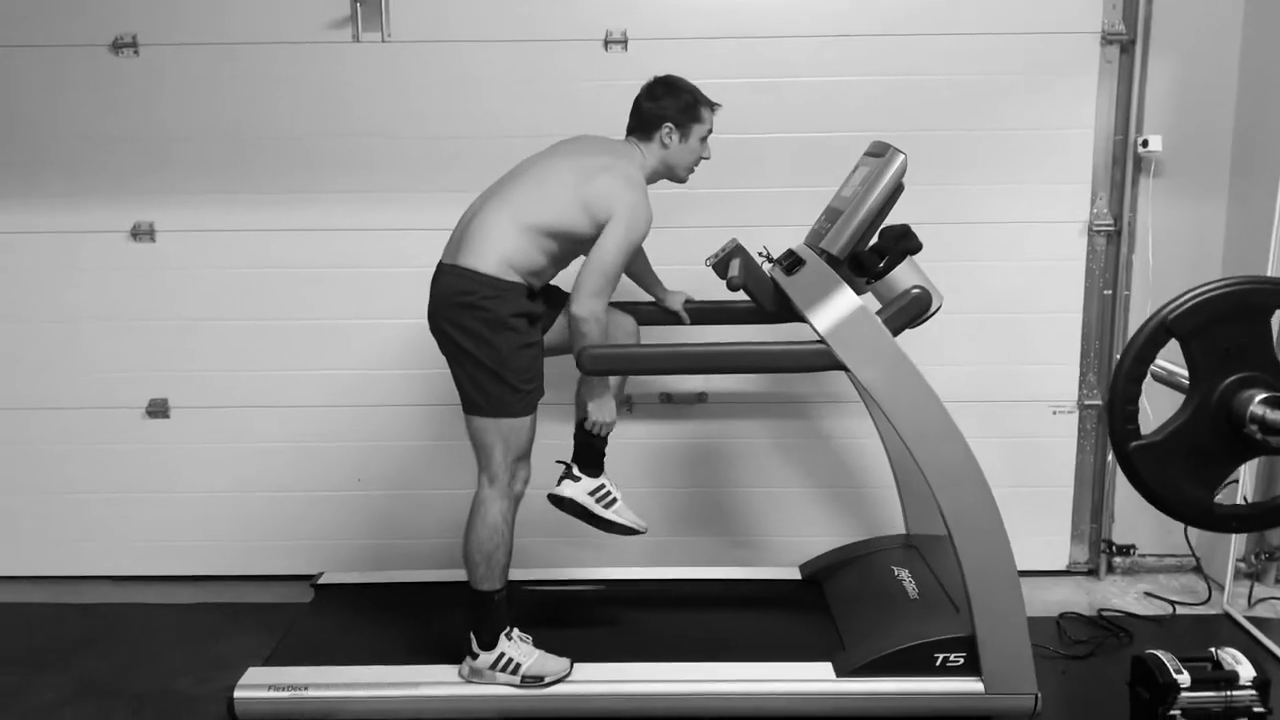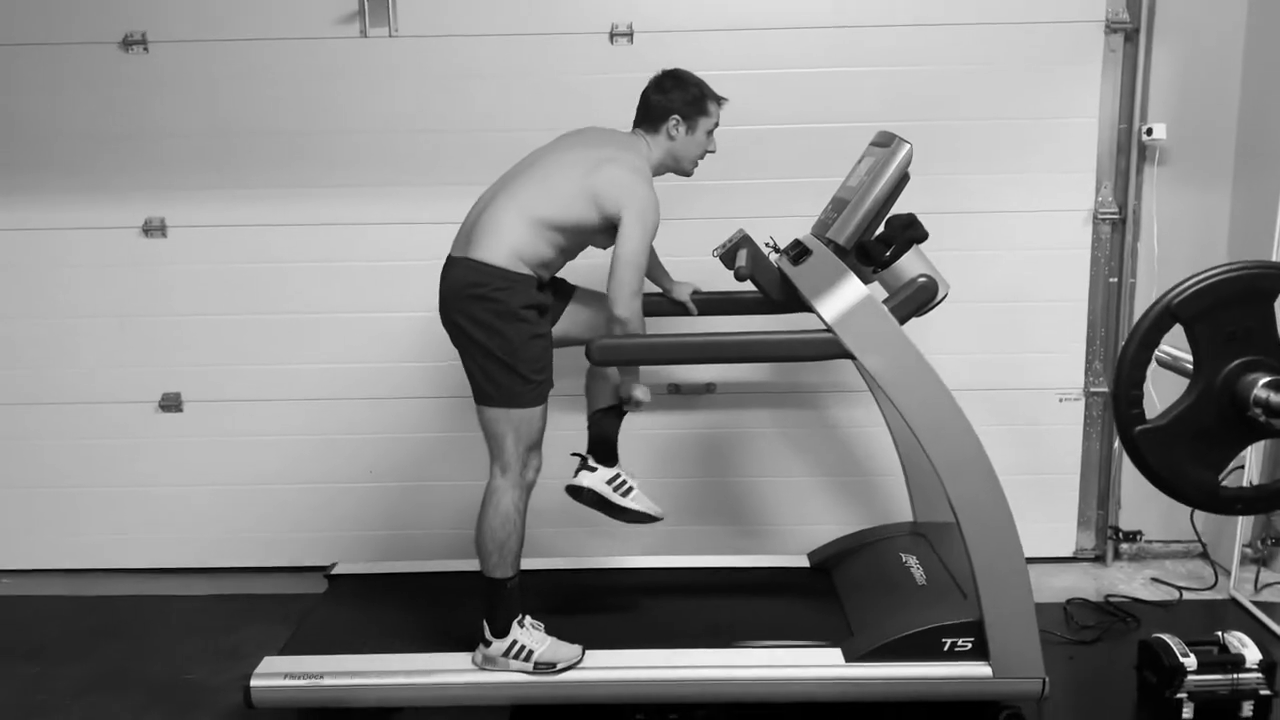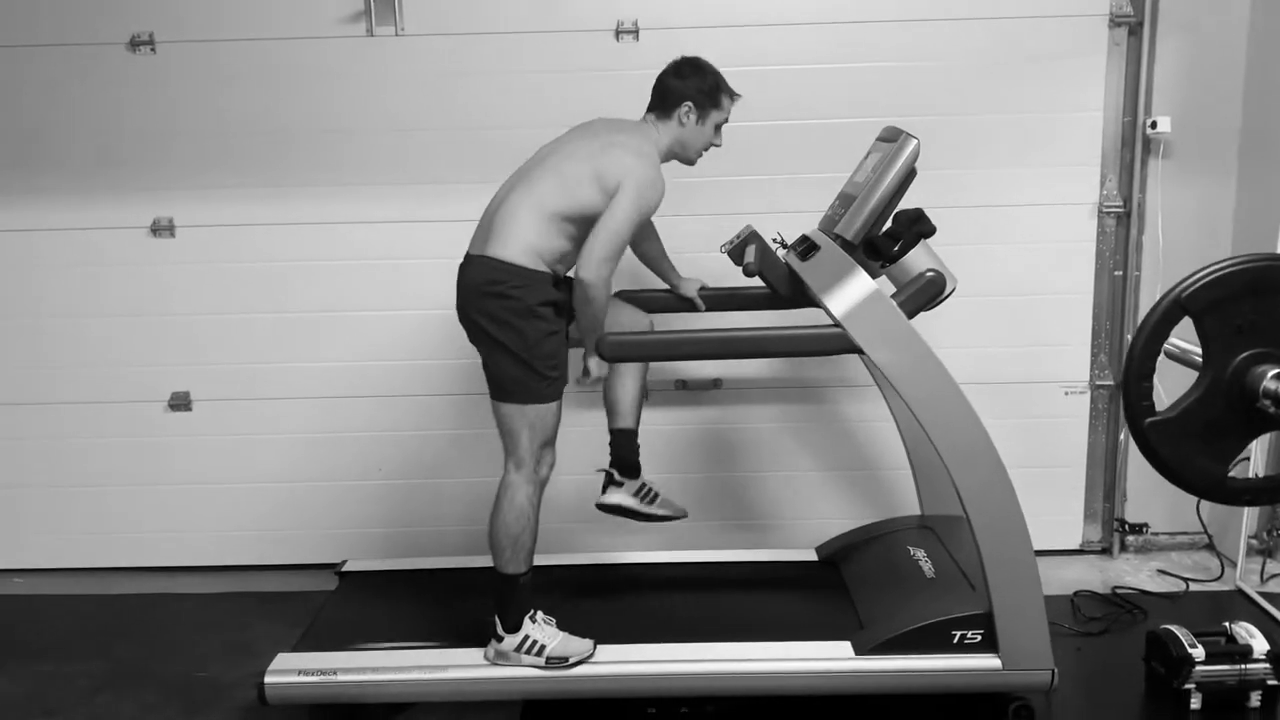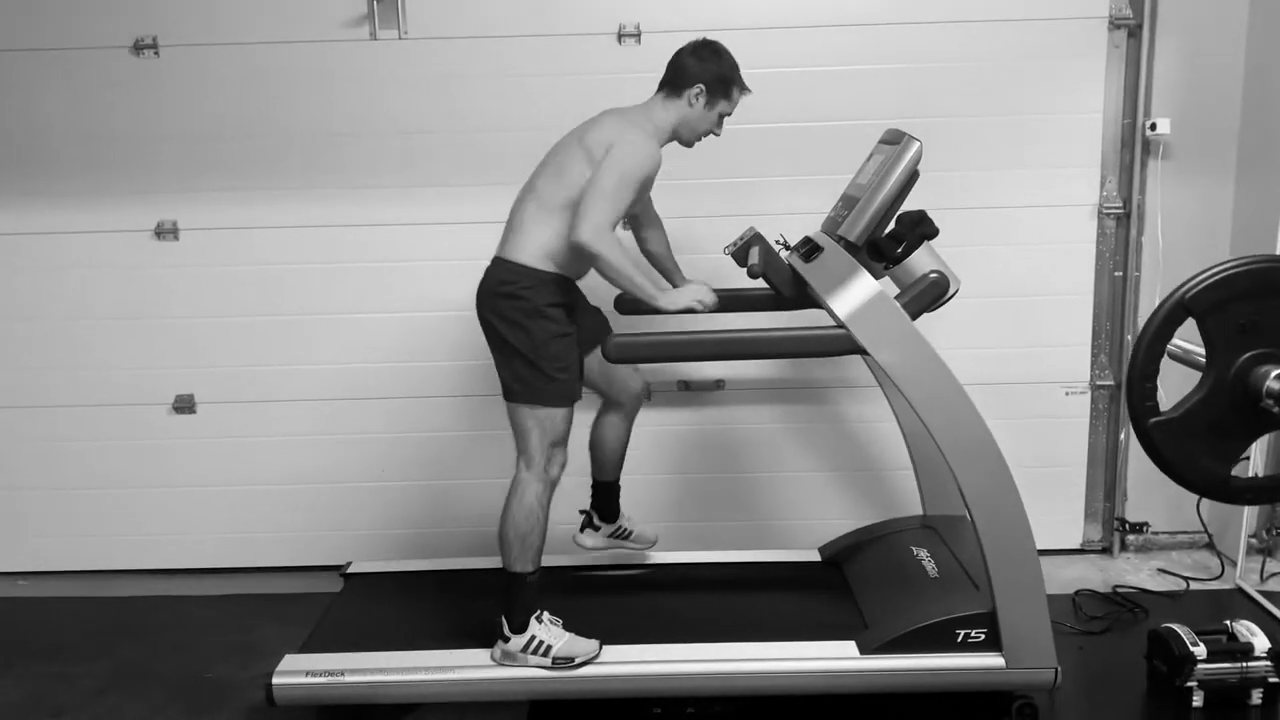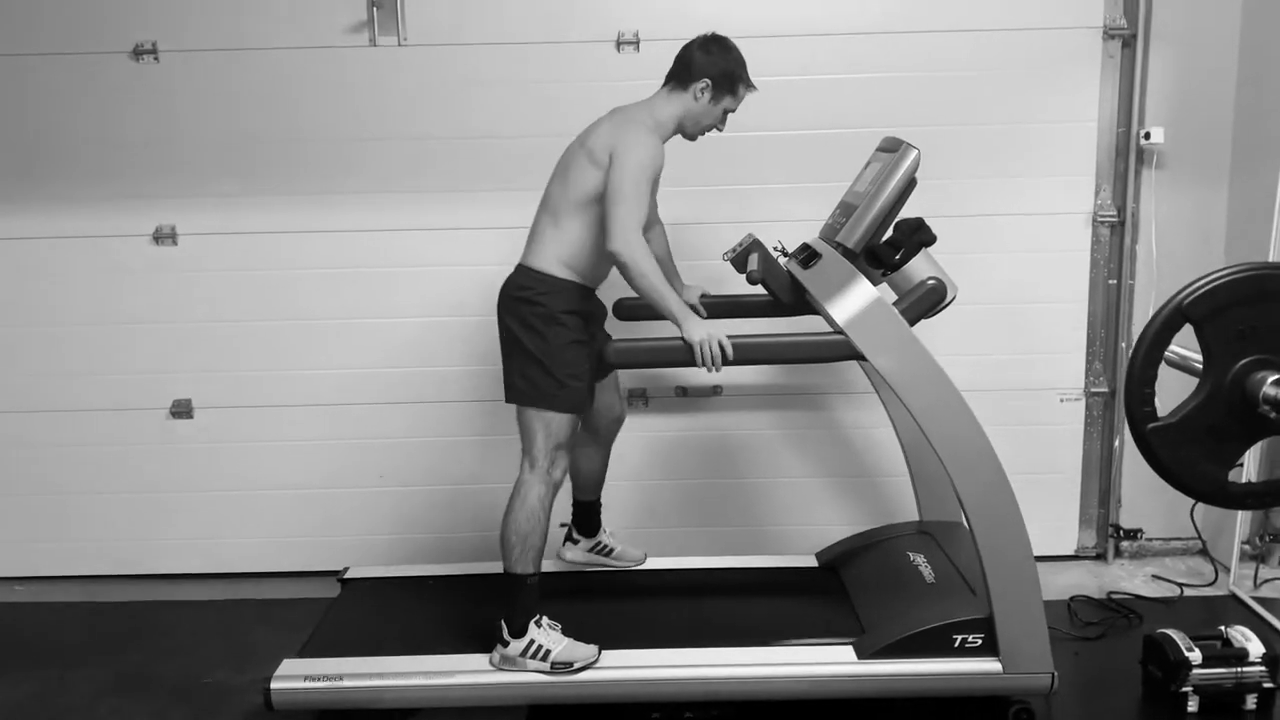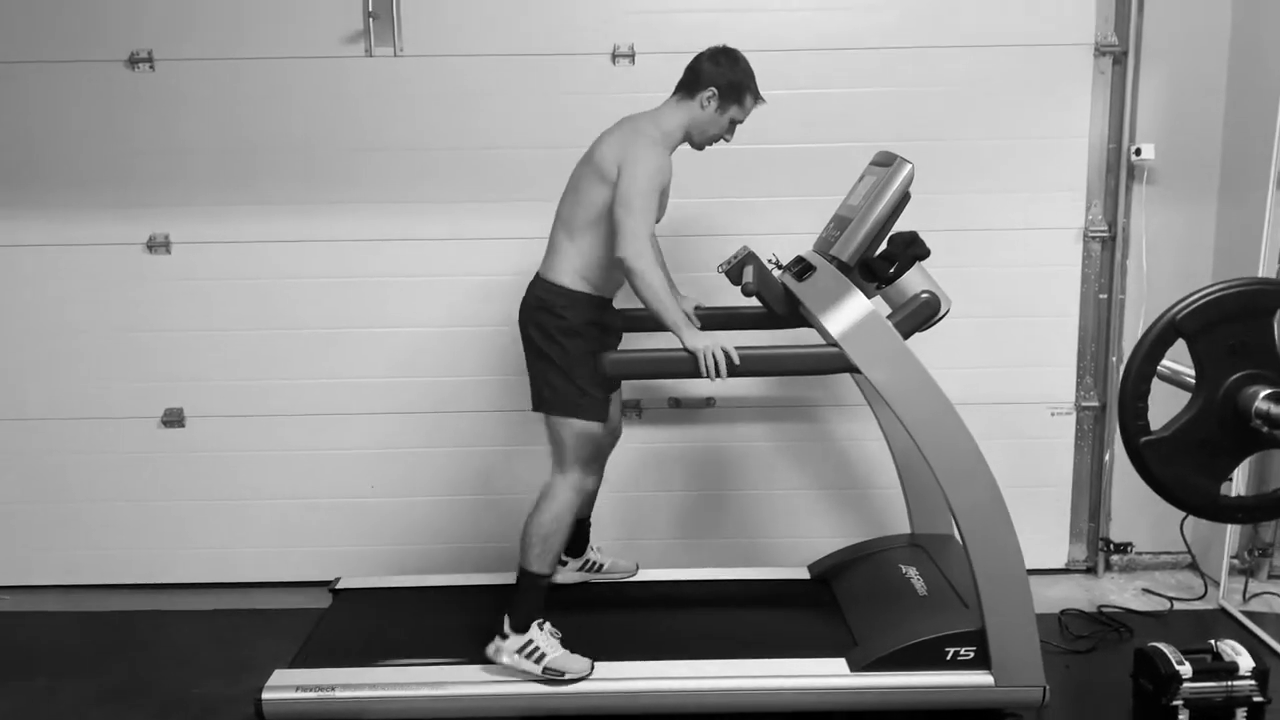
dt=0.2s
person 1, frame 1
left shoulder: (601, 155)
right shoulder: (632, 197)
right elbow: (584, 308)
left wrist: (662, 294)
right wrist: (598, 396)
left hip: (479, 286)
right hip: (480, 301)
left knee: (620, 331)
right knee: (506, 479)
left ankle: (583, 476)
right ankle: (489, 646)
person 1, frame 2
left shoulder: (605, 147)
right shoulder: (637, 189)
right elbow: (622, 305)
left wrist: (669, 285)
right wrist: (632, 379)
left hip: (487, 278)
right hip: (490, 294)
left knee: (620, 322)
right knee: (517, 468)
left ankle: (599, 466)
right ankle: (501, 634)
person 1, frame 3
left shoulder: (615, 137)
right shoulder: (644, 172)
right elbow: (592, 272)
left wrist: (676, 281)
right wrist: (595, 352)
left hip: (504, 275)
right hip: (508, 291)
left knee: (635, 325)
right knee: (531, 464)
left ankle: (624, 478)
right ankle: (513, 630)
person 1, frame 4
left shoulder: (627, 130)
right shoulder: (639, 142)
left elbow: (643, 220)
right elbow: (591, 235)
left wrist: (678, 282)
right wrist: (661, 300)
left hip: (541, 286)
right hip: (525, 293)
left knee: (627, 391)
right knee: (543, 463)
left ankle: (603, 518)
right ankle: (519, 629)
person 1, frame 5
left shoulder: (633, 129)
right shoulder: (640, 139)
left elbow: (647, 225)
right elbow: (624, 243)
left wrist: (679, 289)
right wrist: (685, 321)
left hip: (571, 300)
right hip: (546, 303)
left knee: (605, 419)
right knee: (547, 466)
left ankle: (584, 535)
right ankle: (519, 633)
person 1, frame 6
left shoulder: (642, 138)
right shoulder: (647, 150)
left elbow: (636, 236)
right elbow: (632, 252)
left wrist: (675, 297)
right wrist: (688, 333)
left hip: (583, 310)
right hip: (564, 314)
left knee: (602, 436)
right knee: (576, 472)
left ankle: (573, 555)
right ankle: (519, 632)
